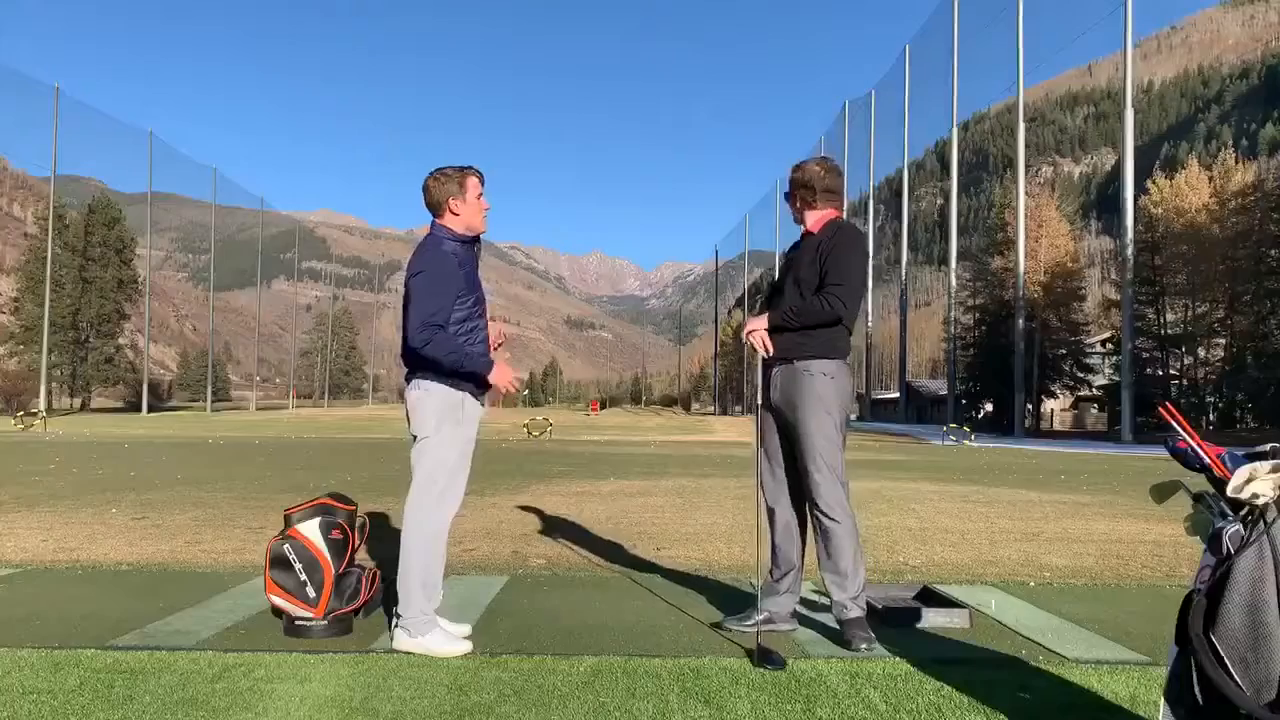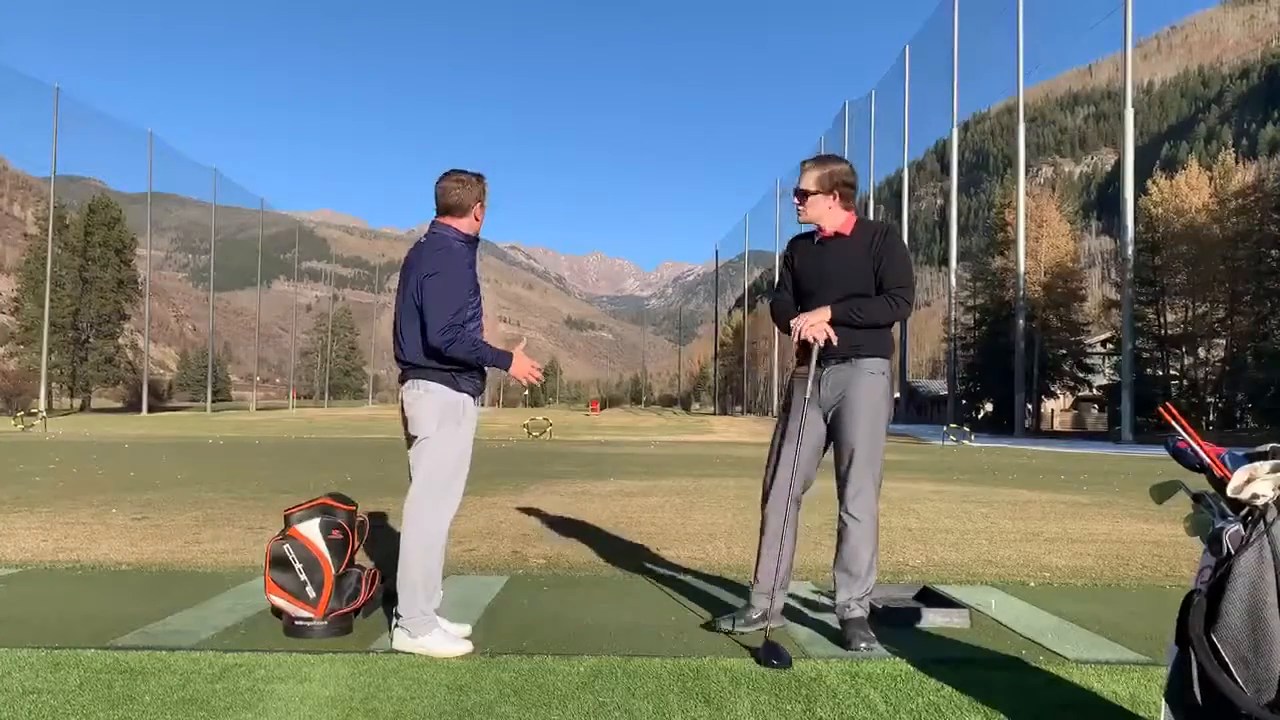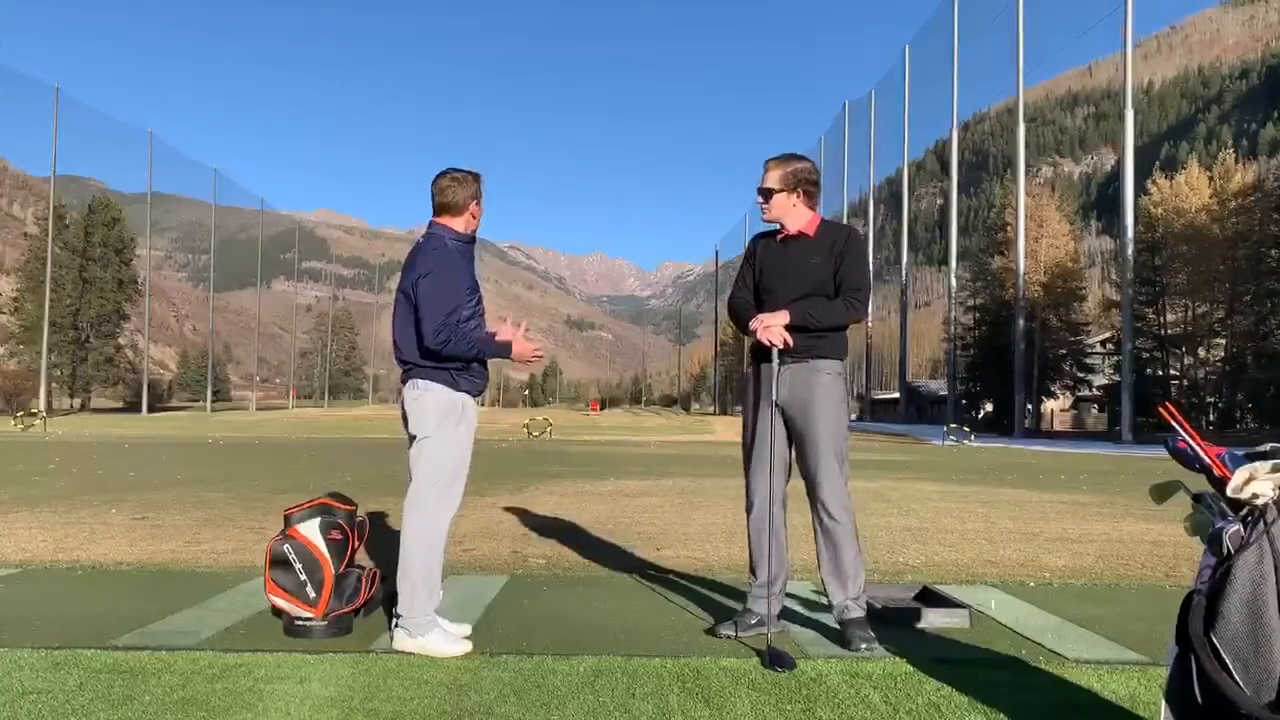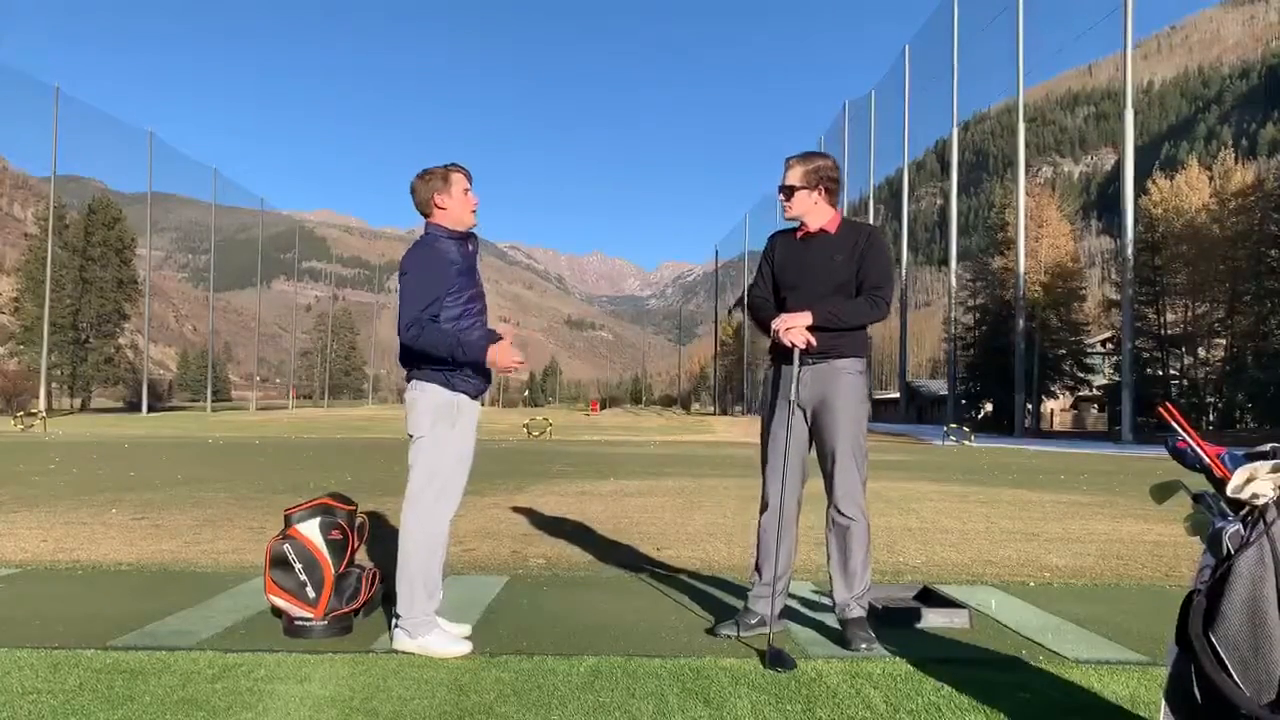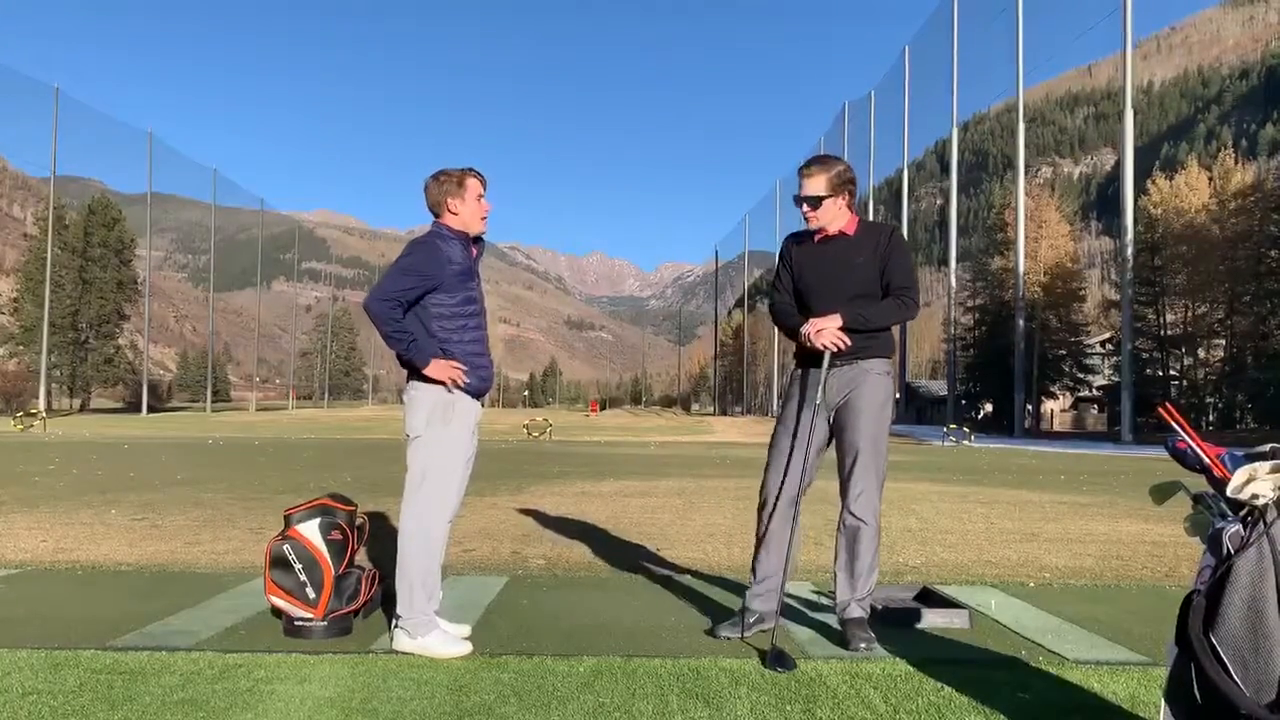
dt=1s
person 1, frame 1
left shoulder: (844, 239)
right shoulder: (799, 247)
left elbow: (837, 305)
right elbow: (774, 304)
left wrist: (770, 319)
right wrist: (757, 327)
left hip: (817, 374)
right hip: (776, 375)
left knee: (826, 493)
right knee: (780, 496)
left ankle: (850, 609)
right ankle: (778, 603)
person 1, frame 2
left shoulder: (881, 238)
right shoulder: (798, 248)
left elbow: (900, 302)
right elbow: (780, 303)
left wrist: (829, 312)
right wrist: (798, 321)
left hip: (862, 373)
right hip: (809, 373)
left knee: (857, 496)
right knee: (781, 486)
left ankle: (854, 610)
right ankle: (765, 601)
person 1, frame 3
left shoulder: (843, 240)
right shoulder: (760, 246)
left elbow: (854, 305)
right elbow: (737, 302)
left wrist: (787, 315)
right wrist: (756, 323)
left hip: (817, 372)
right hip: (764, 372)
left knee: (828, 491)
right knee: (762, 492)
left ankle: (850, 609)
right ankle: (763, 604)
person 1, frame 4
left shoulder: (863, 239)
right shoulder: (778, 244)
left elbow: (877, 303)
right elbow: (757, 301)
left wrist: (809, 316)
right wrist: (778, 325)
left hip: (839, 372)
right hip: (784, 373)
left knee: (845, 494)
right knee: (777, 493)
left ankle: (853, 610)
right ankle: (764, 604)
person 1, frame 5
left shoulder: (884, 239)
right shoulder: (794, 246)
left elbow: (905, 302)
right elbow: (779, 306)
left wrist: (839, 319)
right wrist: (806, 330)
left hip: (866, 373)
right hip: (808, 374)
left knee: (860, 498)
right knee: (779, 488)
left ankle: (854, 611)
right ankle: (761, 603)
person 2, frame 1
left shoulder: (457, 251)
right shoulder: (438, 256)
right elbow: (424, 337)
left wrist: (483, 329)
right wrist: (488, 366)
left hip: (453, 393)
right hip: (444, 393)
left knee: (438, 503)
right knee: (432, 504)
left ankle: (422, 612)
right ankle: (414, 624)
person 2, frame 2
left shoulder: (426, 250)
right shoulder: (449, 256)
right elbow: (446, 338)
left wrist: (473, 335)
right wrist: (506, 360)
left hip: (433, 389)
right hip: (445, 393)
left knee: (432, 503)
right knee: (432, 505)
left ankle: (419, 612)
right ankle: (414, 625)
person 2, frame 3
left shoulder: (434, 250)
right shoulder: (443, 256)
right elbow: (440, 336)
left wrist: (493, 338)
right wrist: (504, 349)
left hip: (440, 391)
right hip: (443, 393)
left knee: (433, 504)
right knee: (431, 505)
left ankle: (419, 613)
right ankle: (414, 624)
person 2, frame 4
left shoulder: (460, 251)
right shoulder: (428, 254)
right elbow: (415, 330)
left wrist: (493, 339)
right wrist: (484, 354)
left hip: (458, 394)
right hip: (441, 395)
left knee: (440, 506)
right knee: (429, 506)
left ankle: (423, 614)
right ankle: (413, 625)
person 2, frame 5
left shoulder: (464, 253)
right shoulder: (431, 251)
right elbow: (380, 304)
right wrist: (424, 361)
left hip: (463, 398)
right hip: (441, 398)
left knee: (441, 509)
right knee: (428, 509)
left ankle: (423, 614)
right ankle: (413, 625)
